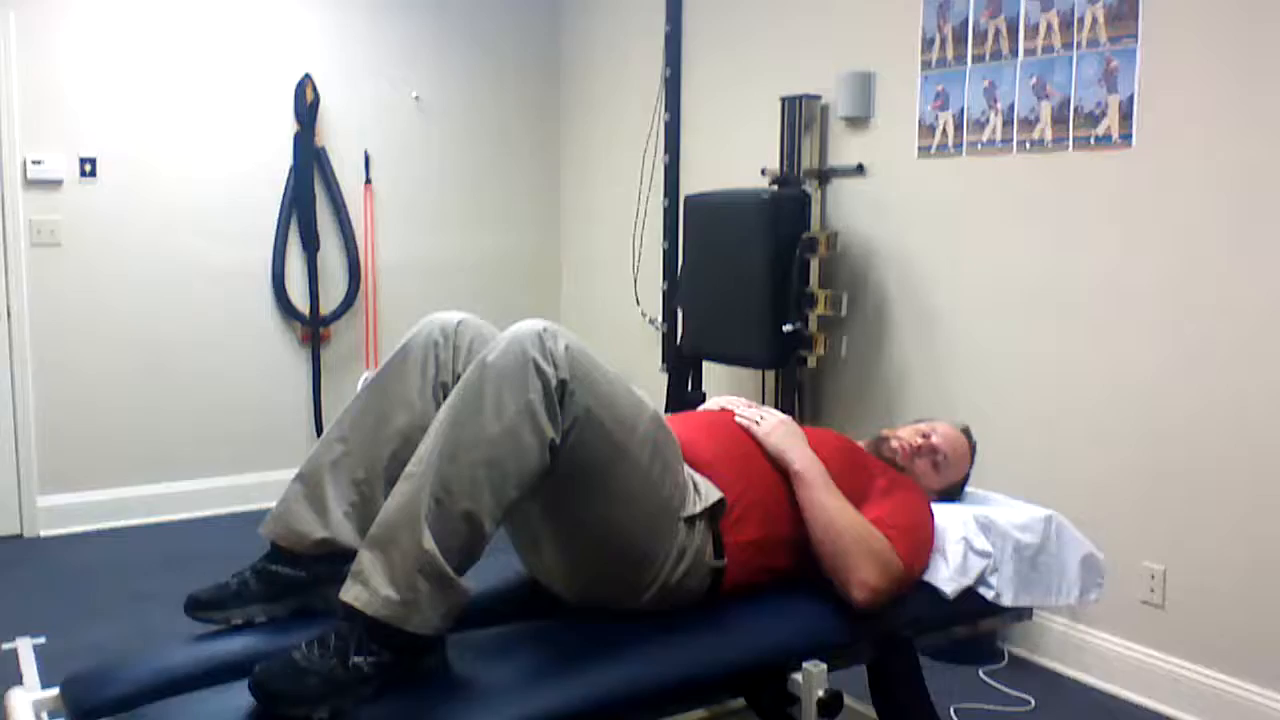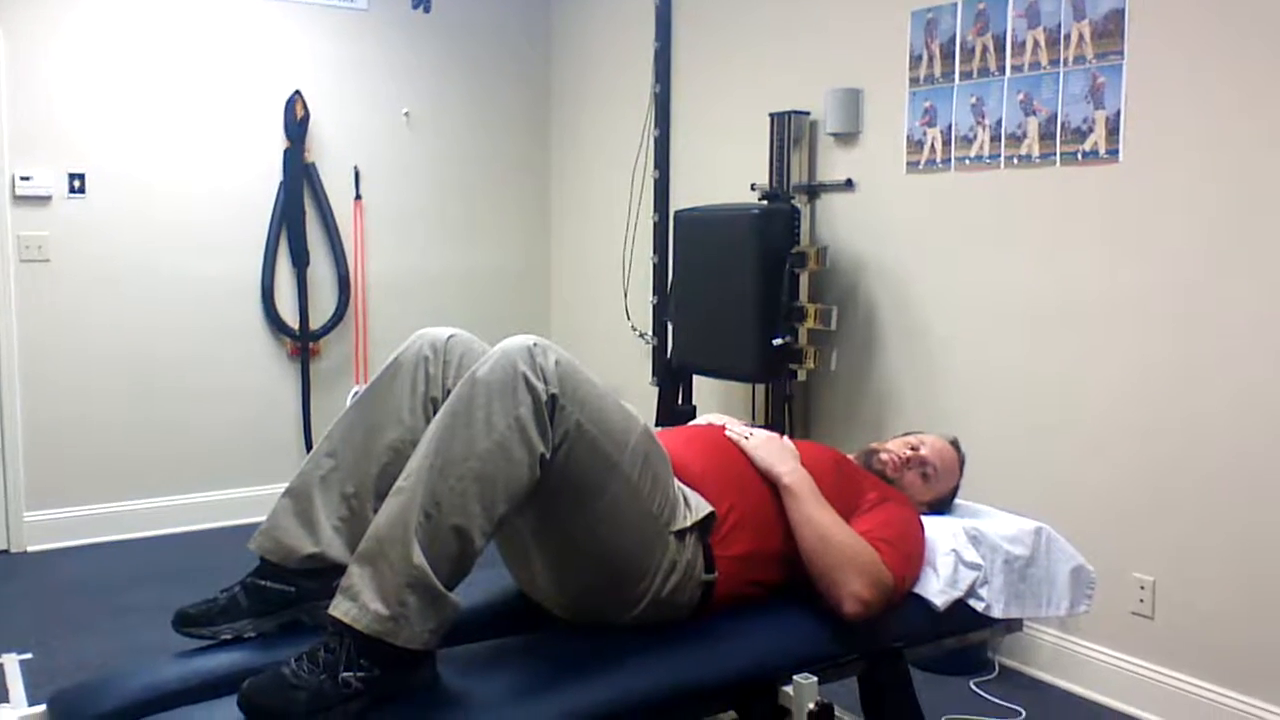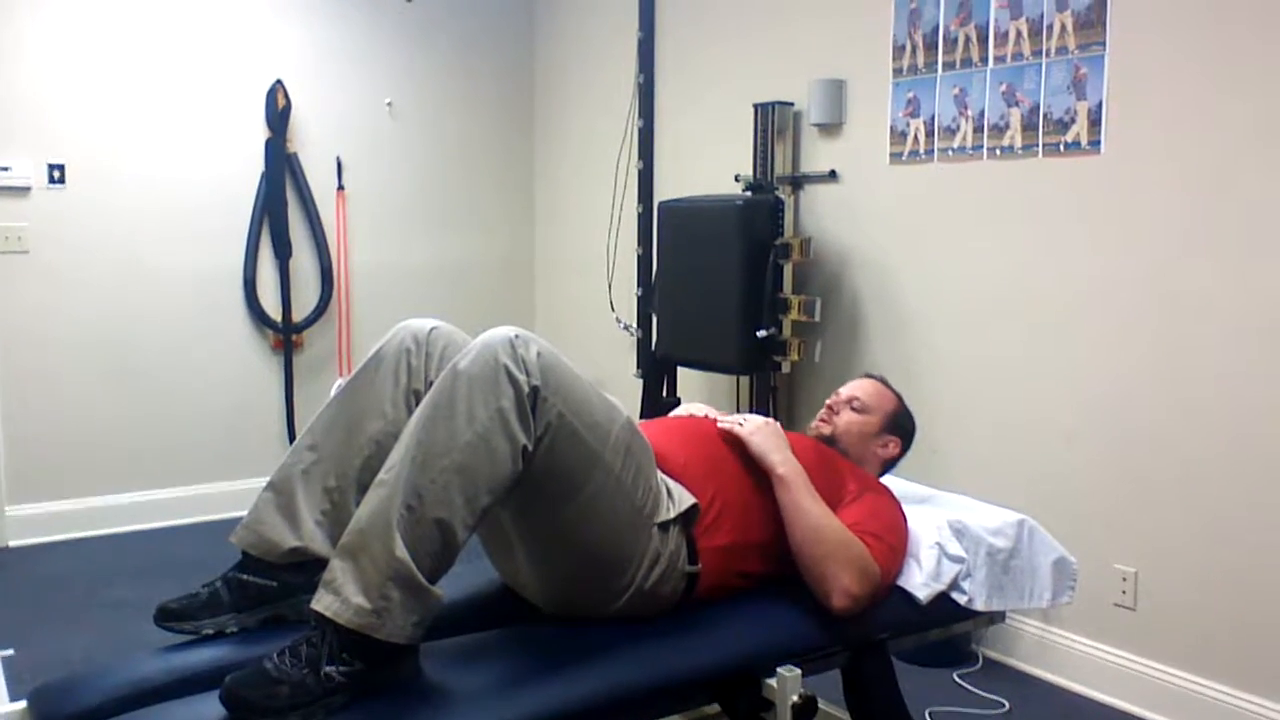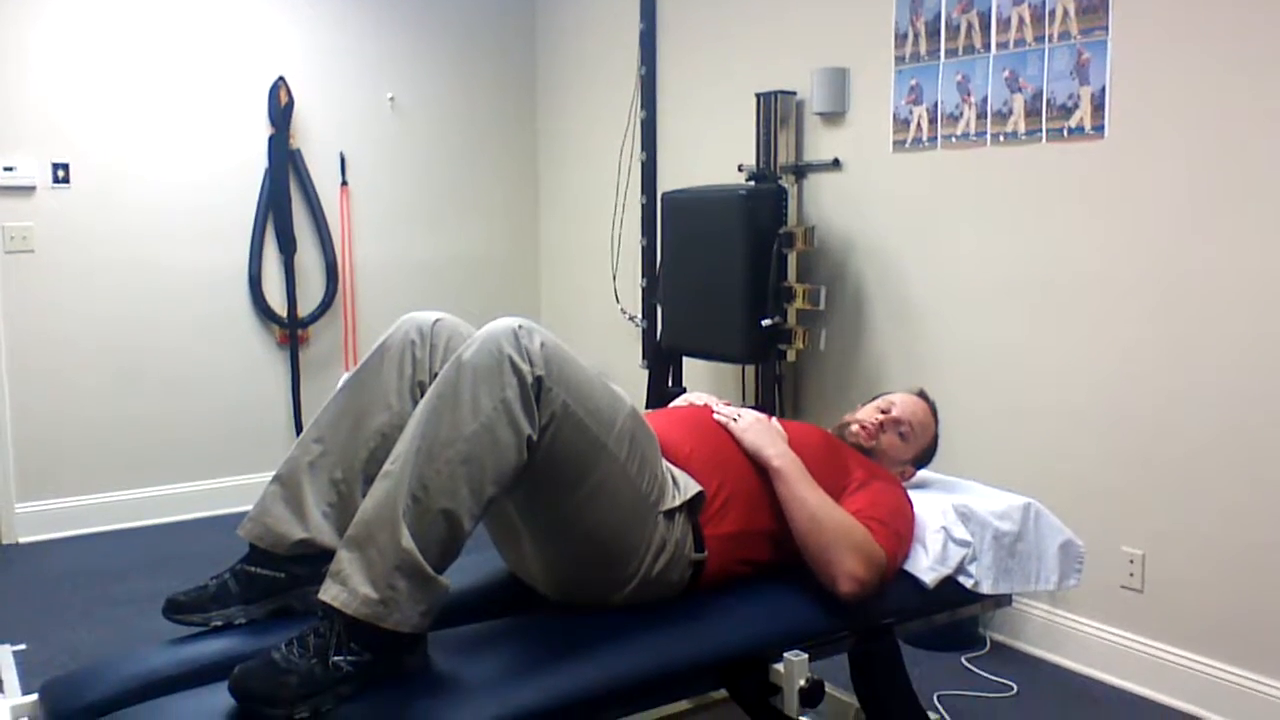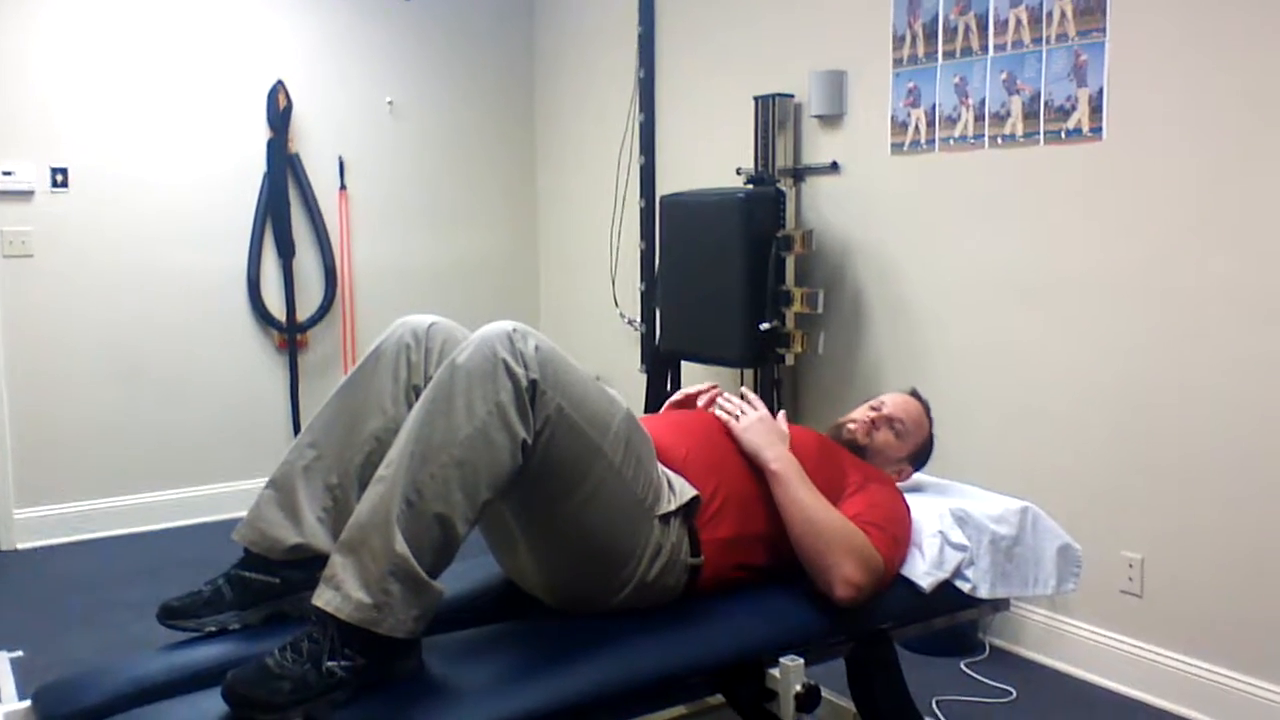
dt=1s
person 1, frame 1
left shoulder: (901, 504)
right shoulder: (807, 445)
left elbow: (863, 581)
left wrist: (796, 455)
right wrist: (706, 425)
left hip: (679, 533)
right hip: (583, 522)
left knee: (537, 351)
right knee: (451, 338)
left ankle: (390, 623)
right ankle: (310, 557)
person 1, frame 2
left shoulder: (891, 519)
right shoulder: (788, 455)
left elbow: (854, 594)
left wrist: (787, 473)
right wrist: (705, 435)
left hip: (668, 549)
right hip: (570, 536)
left knee: (527, 367)
right knee: (441, 353)
left ankle: (381, 638)
right ankle: (298, 572)
person 1, frame 3
left shoulder: (867, 500)
right shoulder: (762, 441)
left elbow: (844, 589)
left wrist: (781, 461)
right wrist: (673, 424)
left hip: (656, 538)
right hip: (551, 531)
left knee: (509, 355)
right knee: (424, 344)
left ankle: (363, 632)
right ankle: (281, 567)
person 1, frame 4
left shoulder: (879, 492)
right shoulder: (768, 430)
left elbow: (849, 573)
left wrist: (776, 455)
right wrist: (686, 411)
left hip: (658, 527)
right hip: (556, 516)
left knee: (514, 349)
right knee: (428, 338)
left ankle: (371, 622)
right ankle: (289, 556)
person 1, frame 5
left shoulder: (875, 494)
right shoulder: (771, 434)
left elbow: (846, 578)
left wrist: (775, 457)
right wrist: (666, 427)
left hip: (655, 531)
right hip: (553, 522)
left knee: (509, 351)
right knee: (423, 340)
left ankle: (364, 628)
right ankle: (284, 563)
